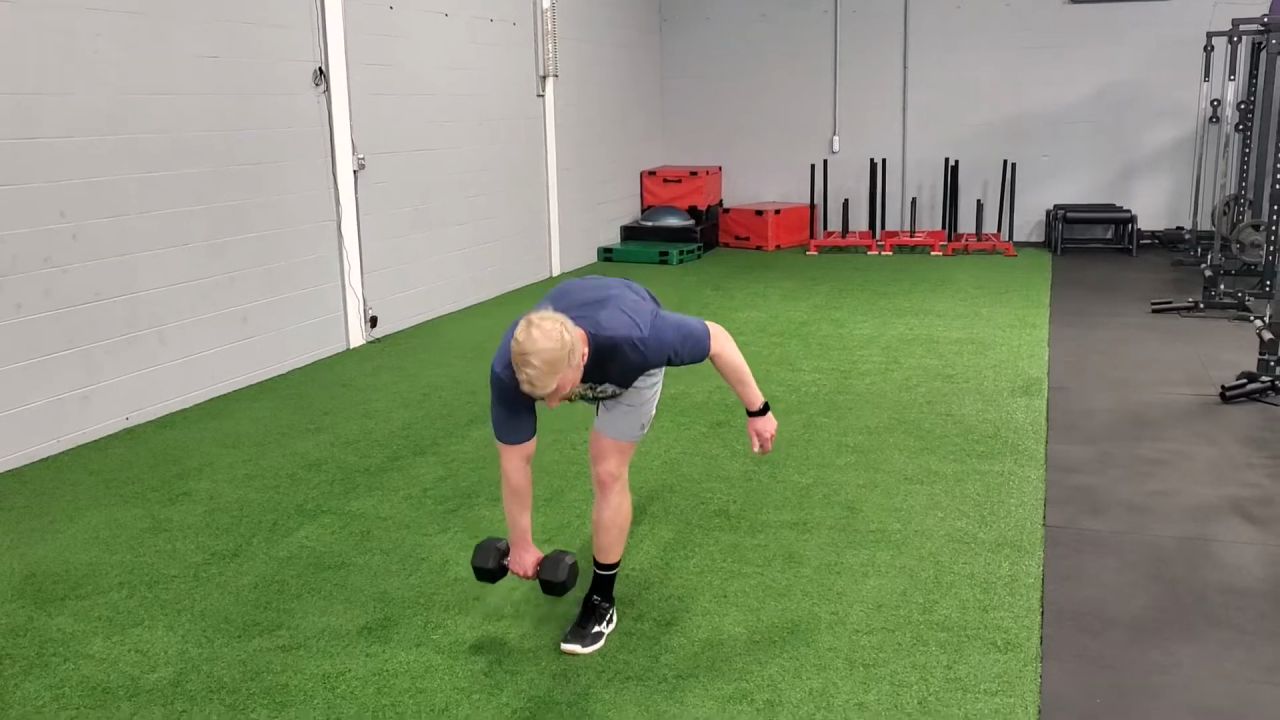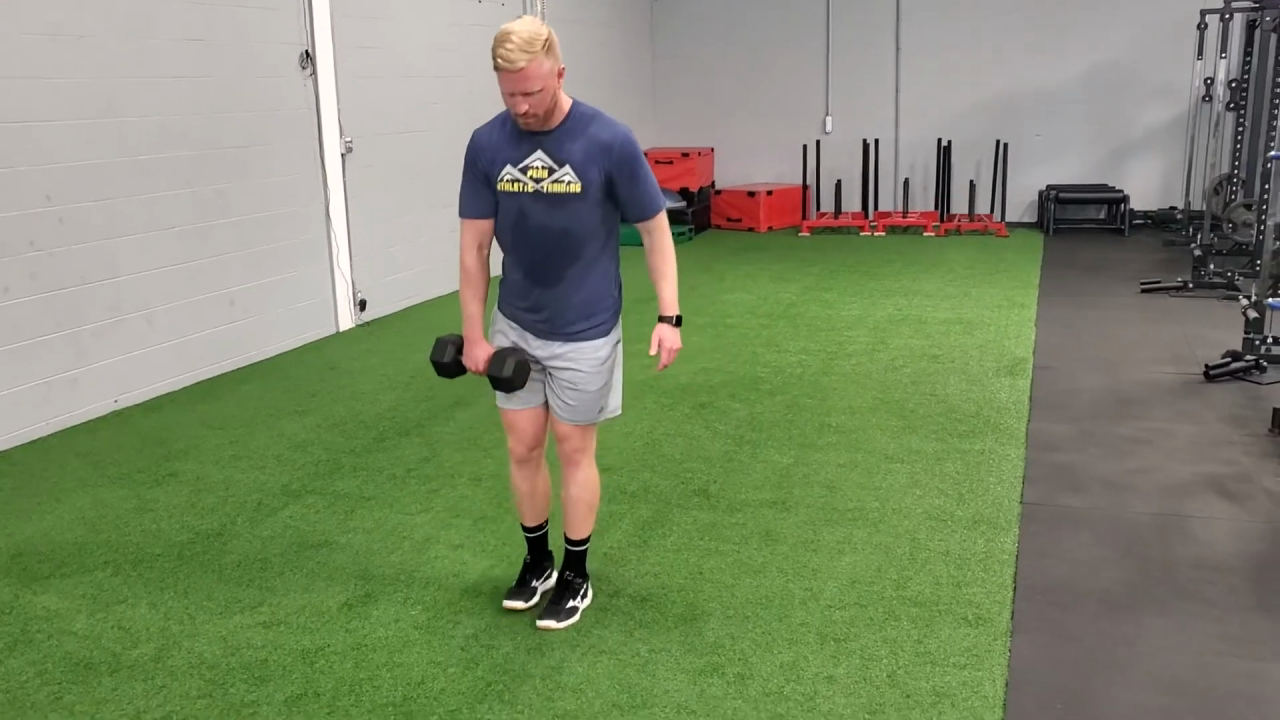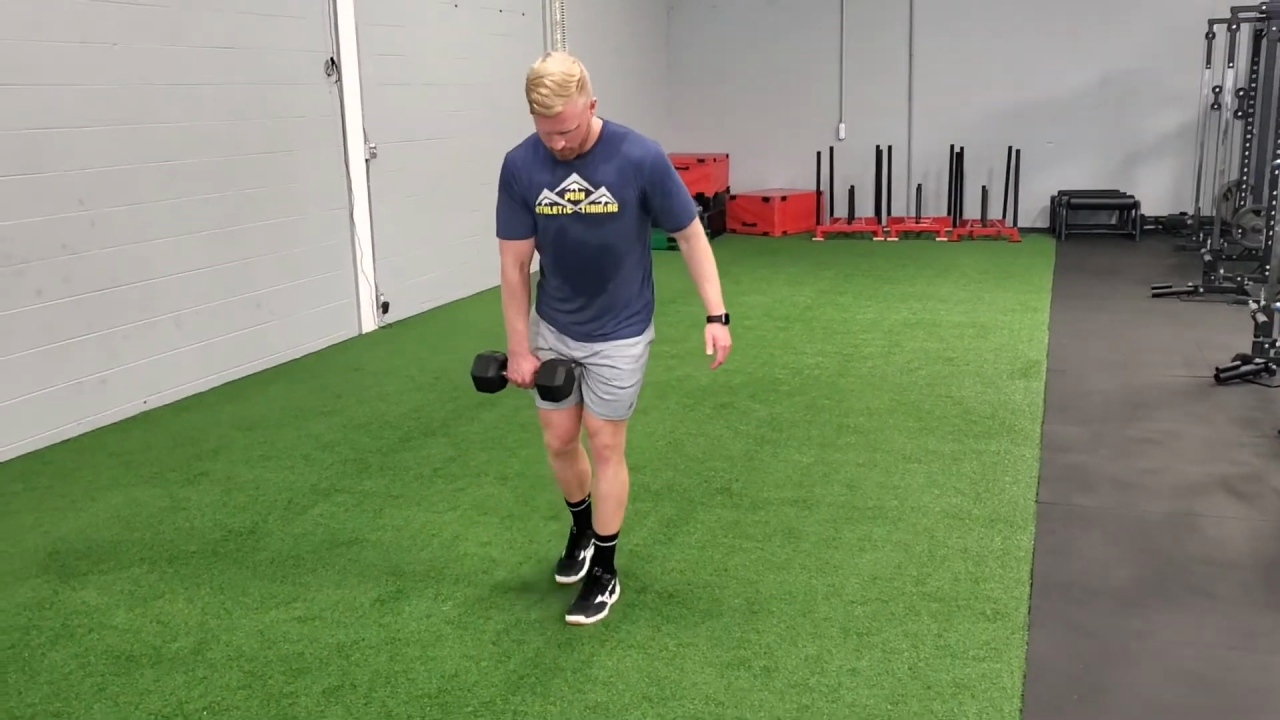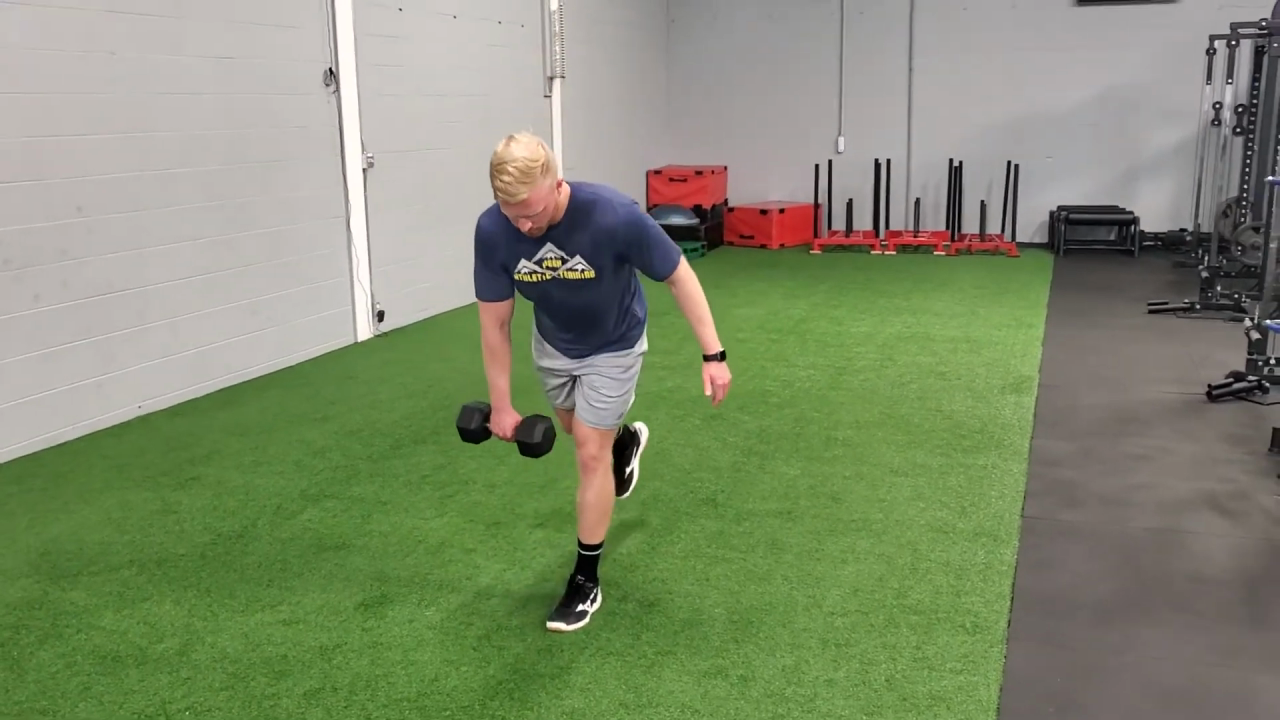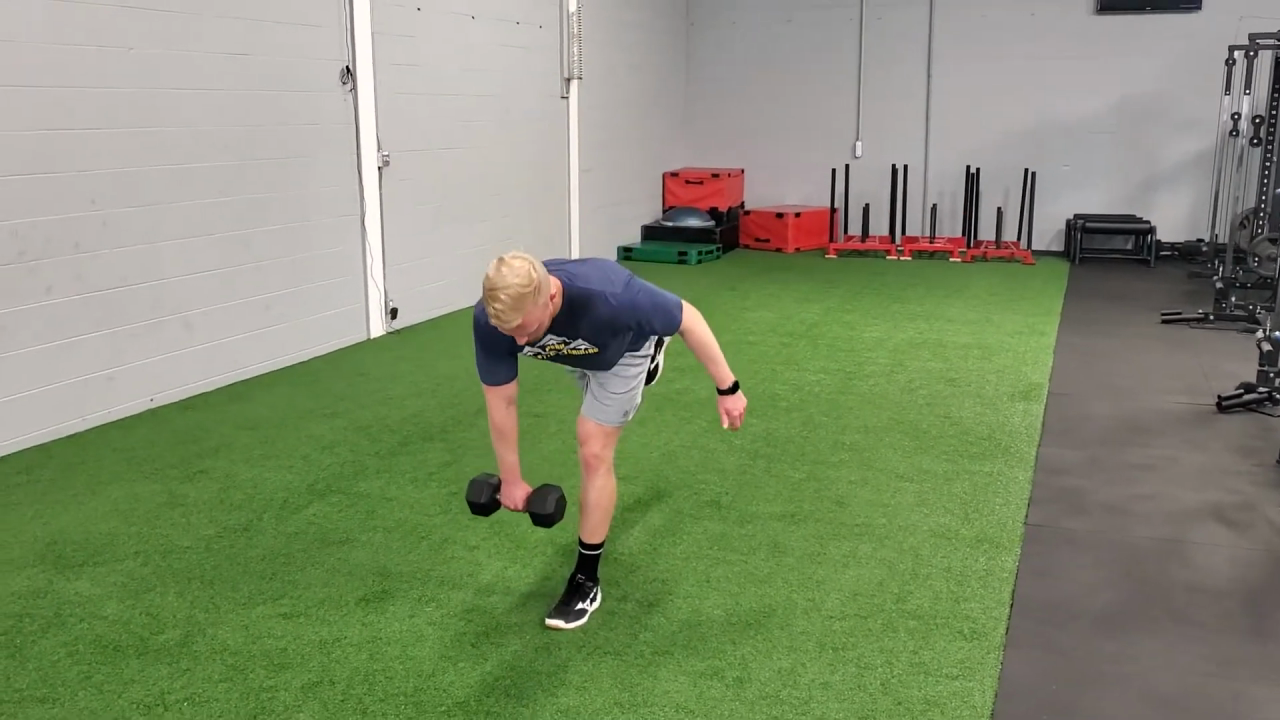
dt=1s
person 1, frame 1
left shoulder: (635, 338)
right shoulder: (511, 366)
left elbow: (717, 340)
right elbow: (515, 461)
left wrist: (757, 410)
right wrist: (520, 544)
left hip: (630, 359)
right hip: (582, 359)
left knee: (607, 471)
left ankle: (601, 600)
person 1, frame 2
left shoulder: (609, 141)
right shoulder: (486, 144)
left elbow: (655, 230)
right elbow: (475, 246)
left wrist: (668, 316)
right wrist: (473, 334)
left hip: (585, 331)
right hip: (515, 326)
left knee: (573, 450)
right knee: (522, 448)
left ankle: (576, 576)
right ankle: (538, 561)
person 1, frame 3
left shoulder: (641, 158)
right shoulder: (520, 166)
left elbow: (690, 235)
right elbow: (514, 264)
left wrist: (716, 315)
right wrist: (519, 349)
left hip: (619, 331)
right hip: (553, 327)
left knee: (604, 445)
right knee: (558, 441)
left ankle: (603, 572)
right ankle: (580, 529)
person 1, frame 4
left shoulder: (615, 216)
right shoulder: (492, 230)
left elbow: (678, 275)
right elbow: (495, 323)
left wrist: (713, 354)
right wrist: (501, 404)
left hip: (611, 345)
right hip: (552, 343)
left knee: (590, 454)
right knee: (574, 430)
left ankle: (586, 580)
right ankle: (625, 437)
person 1, frame 5
left shoulder: (609, 295)
right shoulder: (490, 318)
left elbow: (687, 319)
right elbow: (500, 402)
left wrist: (727, 387)
right wrist: (511, 479)
left hip: (621, 345)
left knee: (593, 450)
left ankle: (586, 579)
right ankle: (649, 356)
